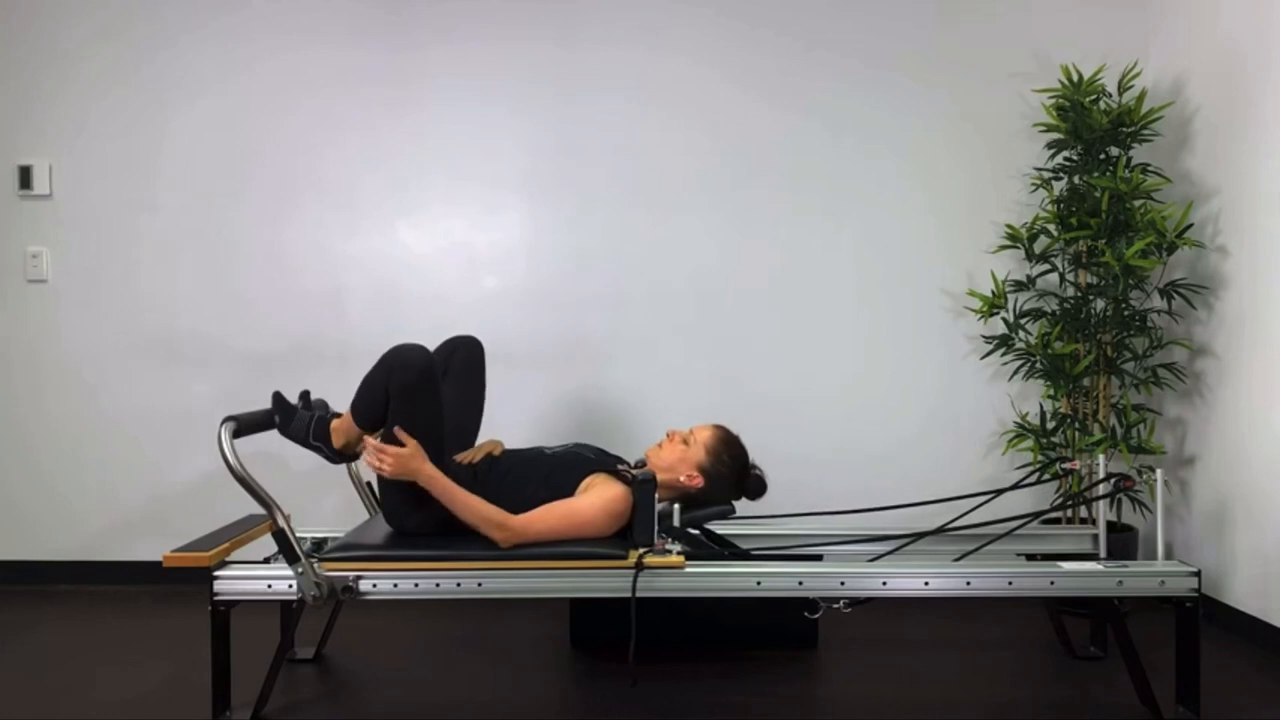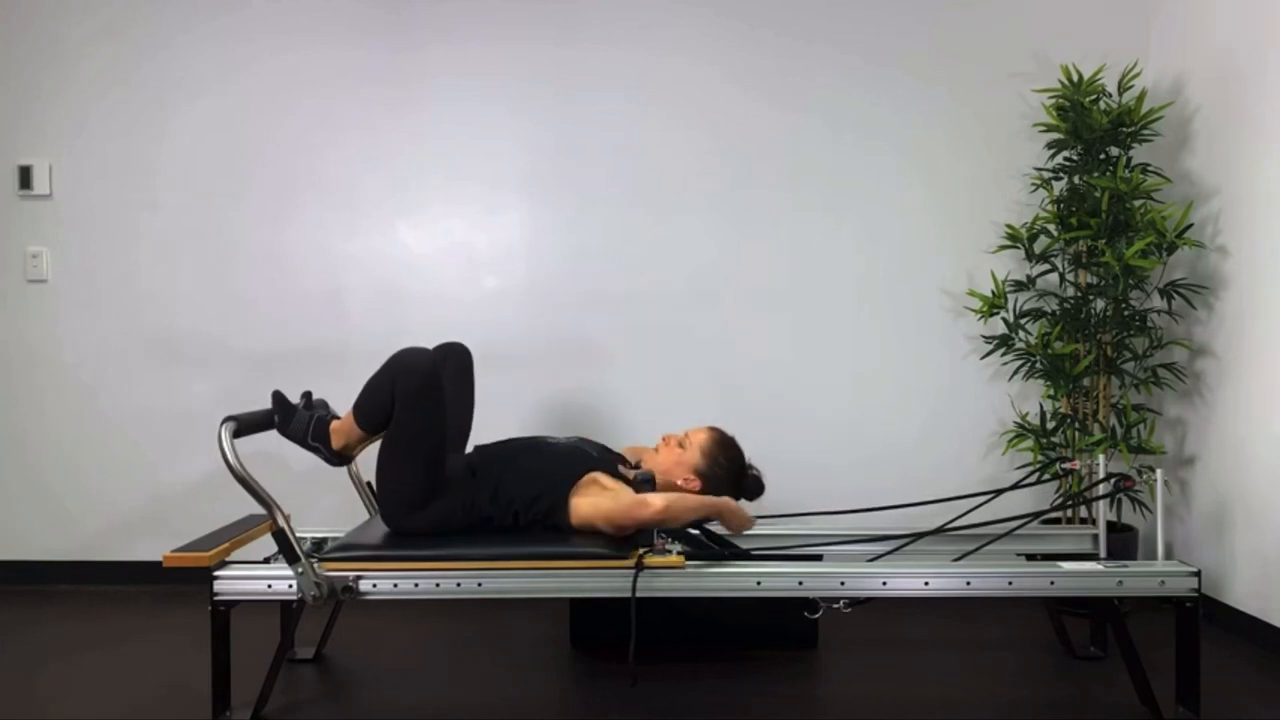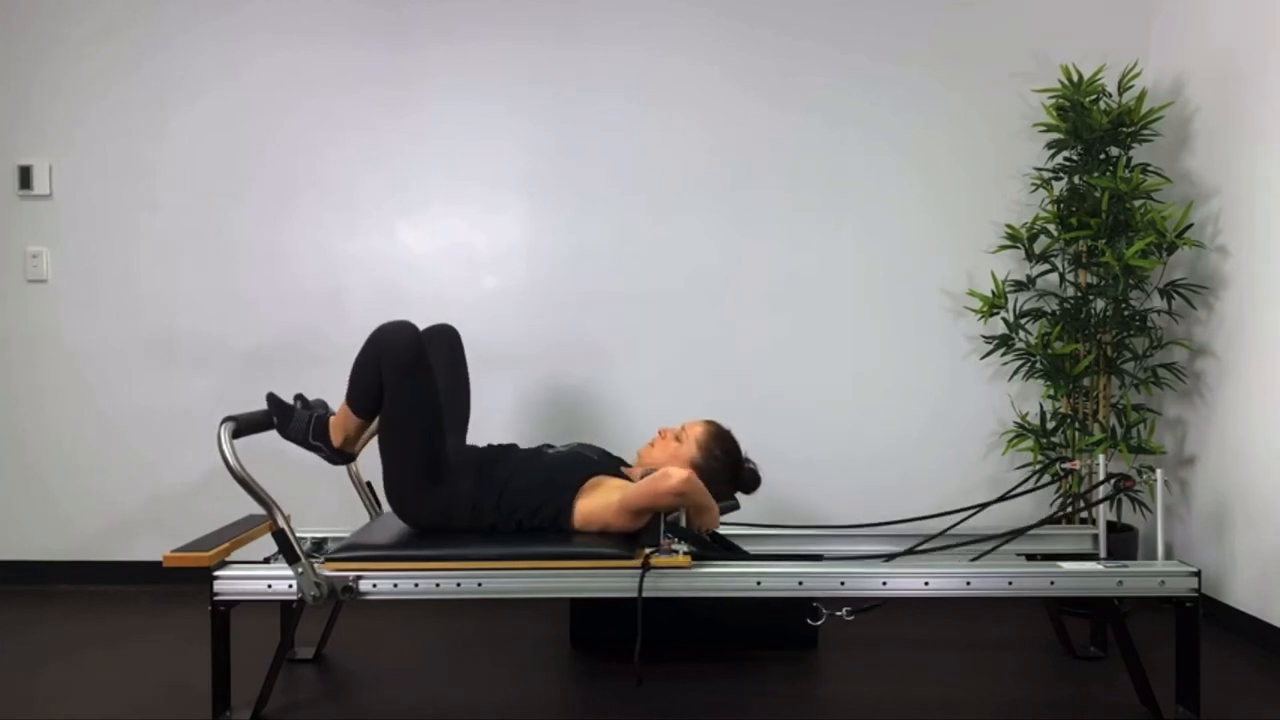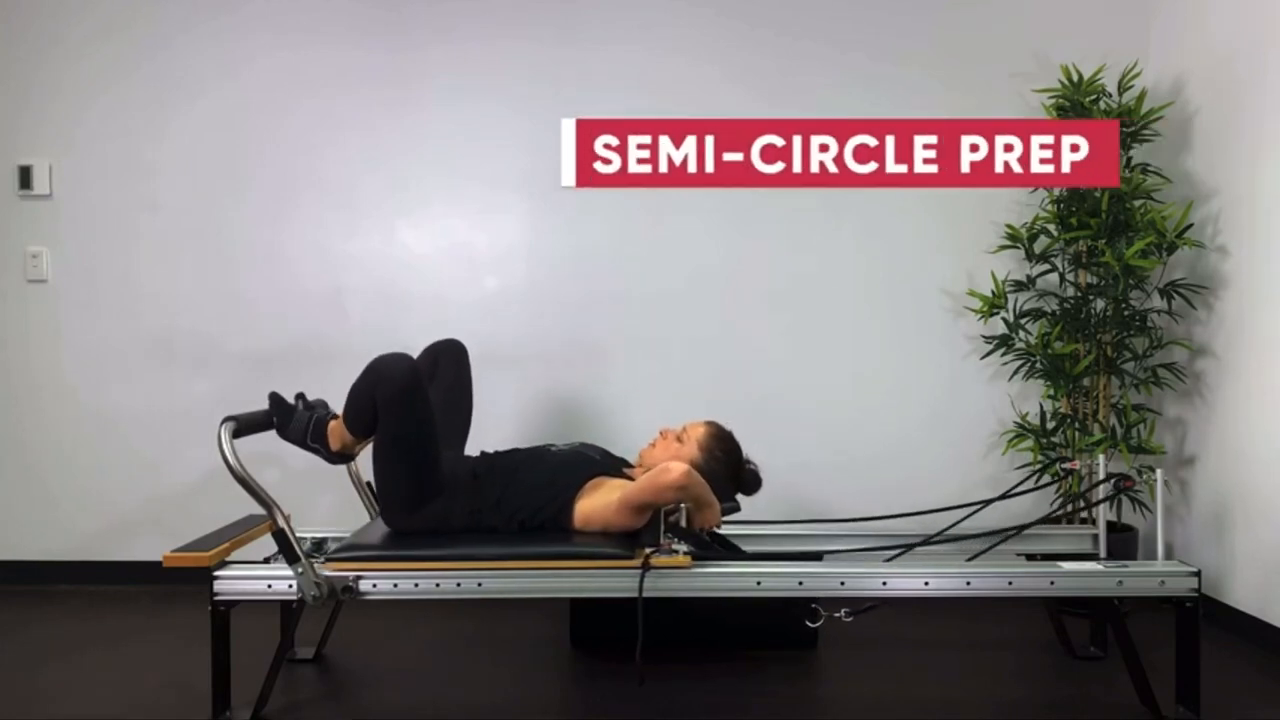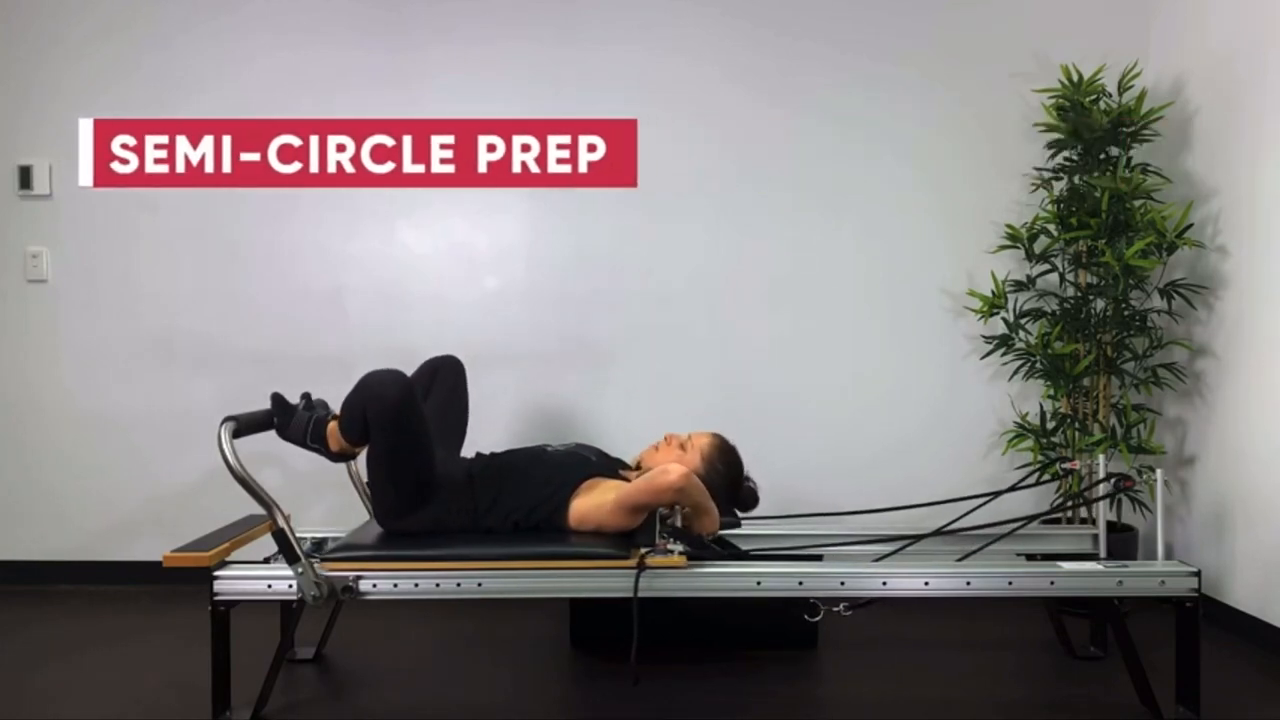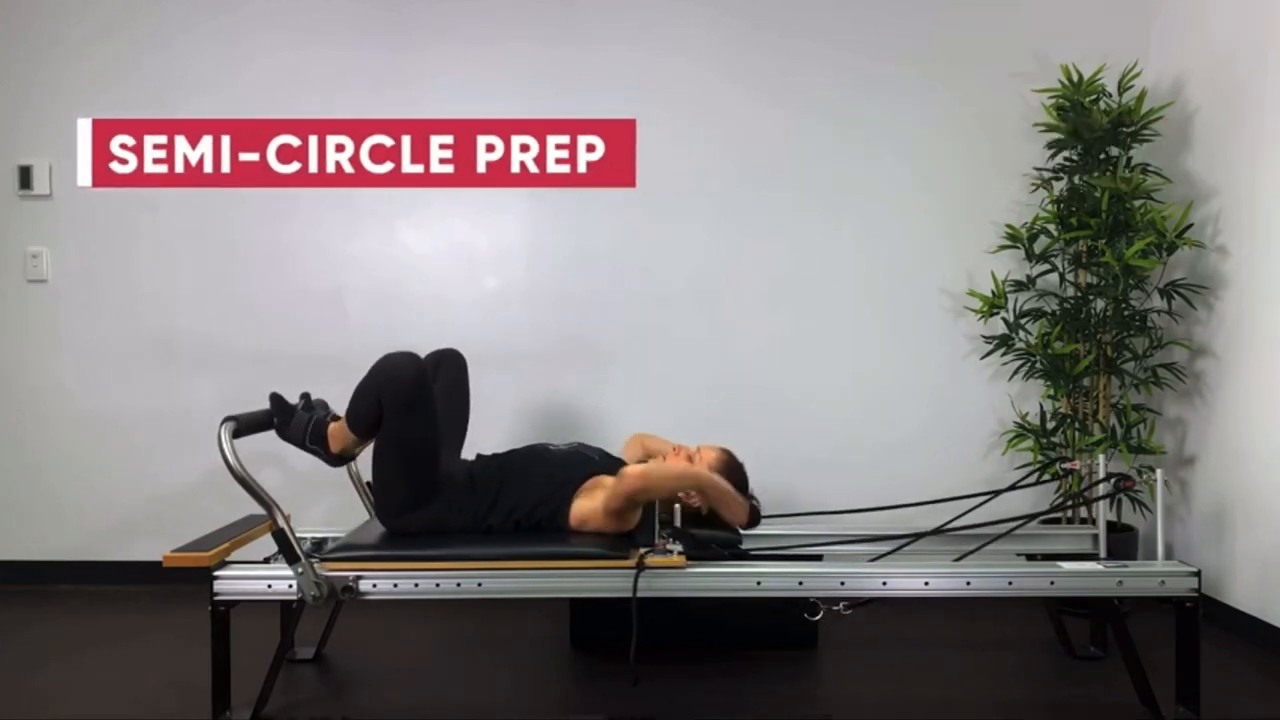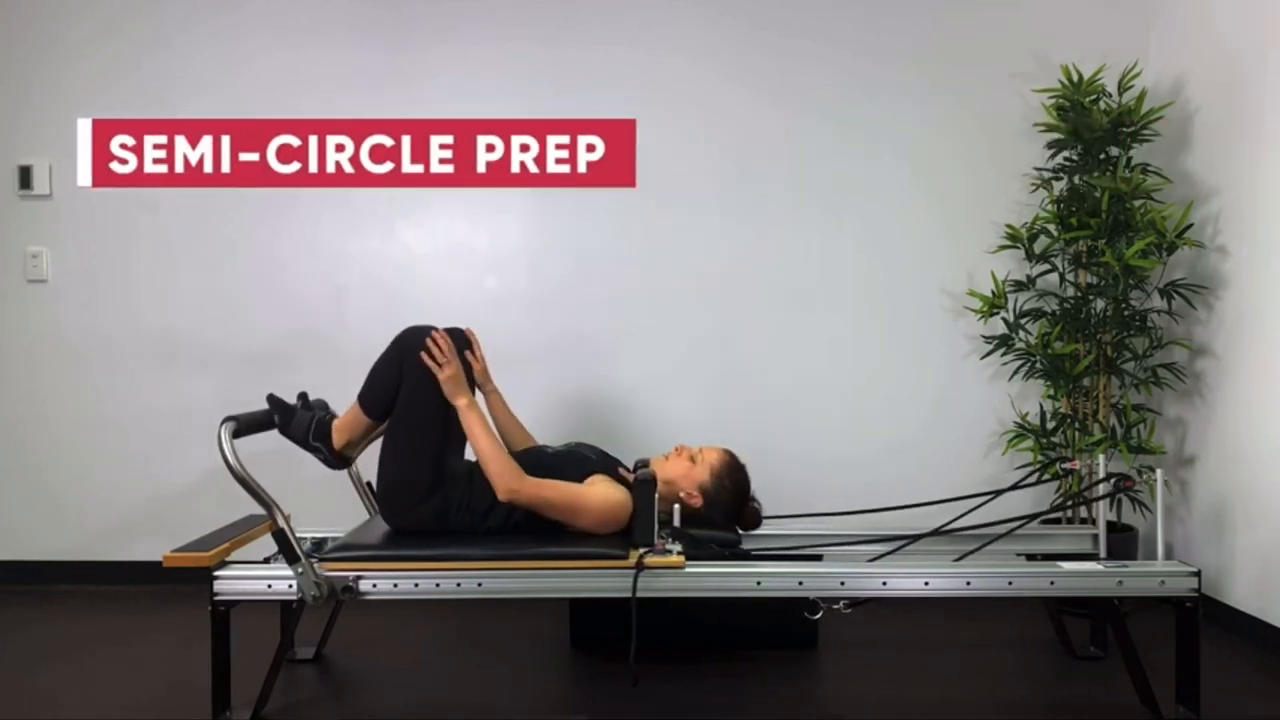
dt=0.7s
person 1, frame 1
left shoulder: (617, 502)
right shoulder: (628, 477)
left elbow: (509, 530)
left wrist: (425, 474)
right wrist: (499, 449)
left hip: (424, 506)
right hip: (454, 478)
left knee: (410, 361)
right knee: (463, 348)
left ankle: (339, 437)
right ankle: (346, 430)
person 1, frame 2
left shoulder: (620, 501)
right shoulder: (627, 477)
left elbow: (652, 507)
right elbow: (634, 453)
left wrist: (719, 505)
left hip: (422, 506)
right hip: (453, 478)
left knee: (415, 366)
right knee: (451, 356)
left ankle: (333, 438)
right ankle: (342, 429)
person 1, frame 3
left shoulder: (625, 505)
right shoulder: (626, 476)
left elbow: (674, 482)
left wrist: (703, 510)
left hip: (433, 495)
right hip: (459, 472)
left knee: (398, 339)
right knee: (437, 338)
left ankle: (335, 437)
right ankle: (349, 431)
person 1, frame 4
left shoulder: (626, 506)
right shoulder: (625, 477)
left elbow: (673, 477)
left wrist: (706, 509)
left hip: (426, 505)
right hip: (451, 481)
left knee: (396, 371)
right knee: (447, 353)
left ankle: (332, 441)
right ankle: (342, 430)
person 1, frame 5
left shoulder: (623, 507)
right shoulder: (625, 476)
left elbow: (672, 480)
left wrist: (705, 511)
left hip: (424, 507)
right hip: (450, 480)
left knee: (387, 388)
right knee: (444, 368)
left ankle: (331, 438)
right ankle: (341, 431)
person 1, frame 6
left shoulder: (623, 511)
right shoulder: (628, 485)
left elbow: (647, 475)
right elbow: (639, 442)
left wrist: (718, 491)
left hip: (423, 508)
right hip: (449, 486)
left knee: (402, 371)
right knee: (445, 362)
left ankle: (333, 441)
right ankle: (339, 430)
person 1, frame 7
left shoulder: (615, 505)
right shoulder: (625, 483)
left elbow: (513, 488)
right elbow: (536, 461)
left wrist: (461, 400)
right wrist: (487, 387)
left hip: (426, 504)
right hip: (451, 485)
left knee: (421, 345)
right knee: (445, 344)
left ankle: (334, 439)
right ankle: (339, 432)
